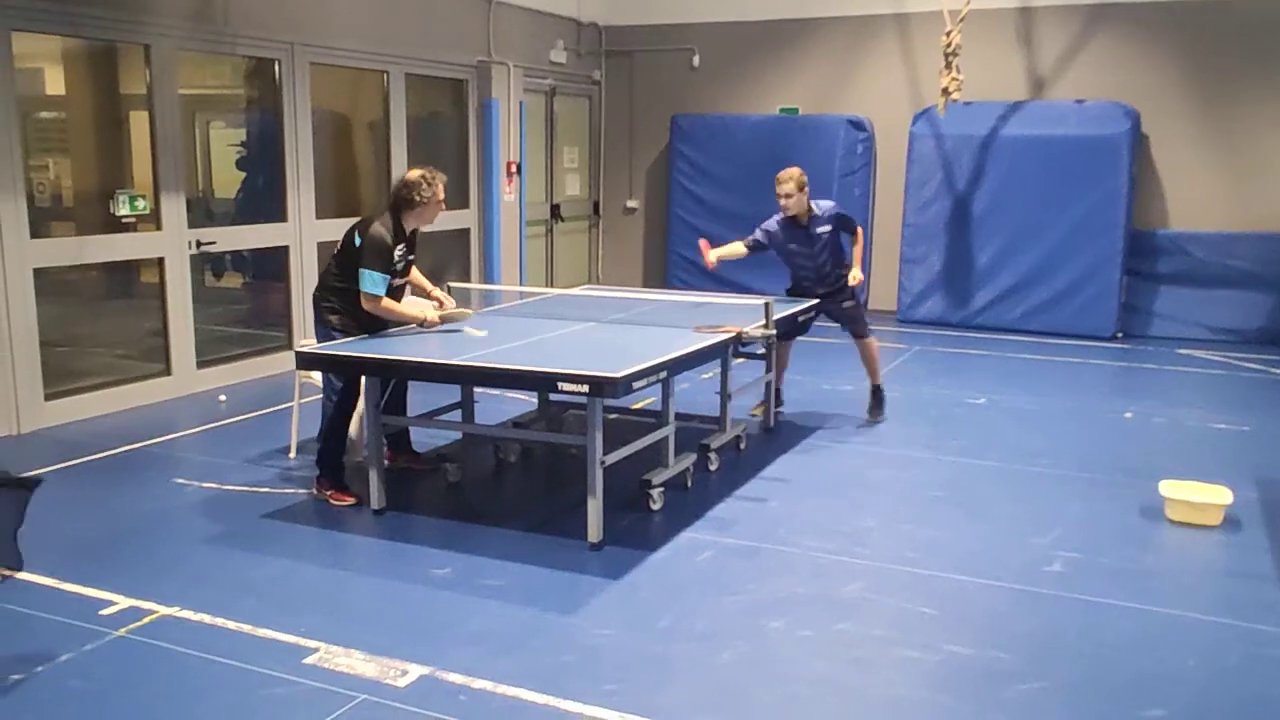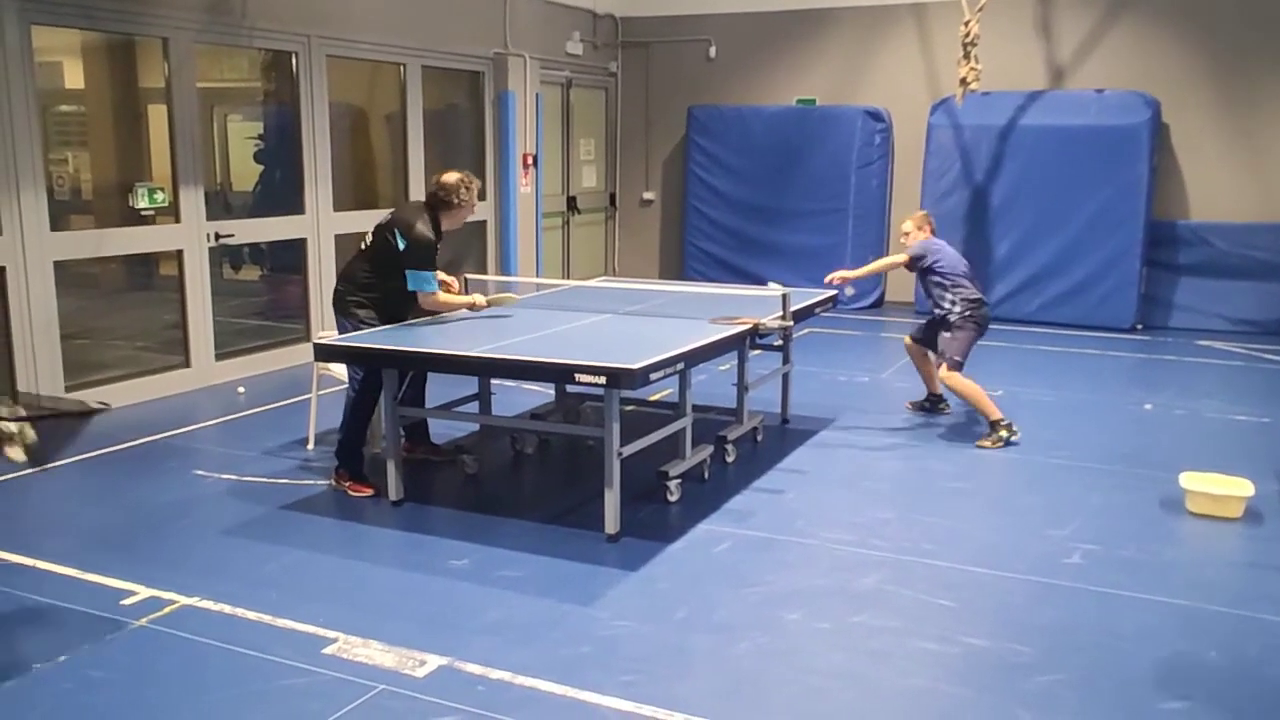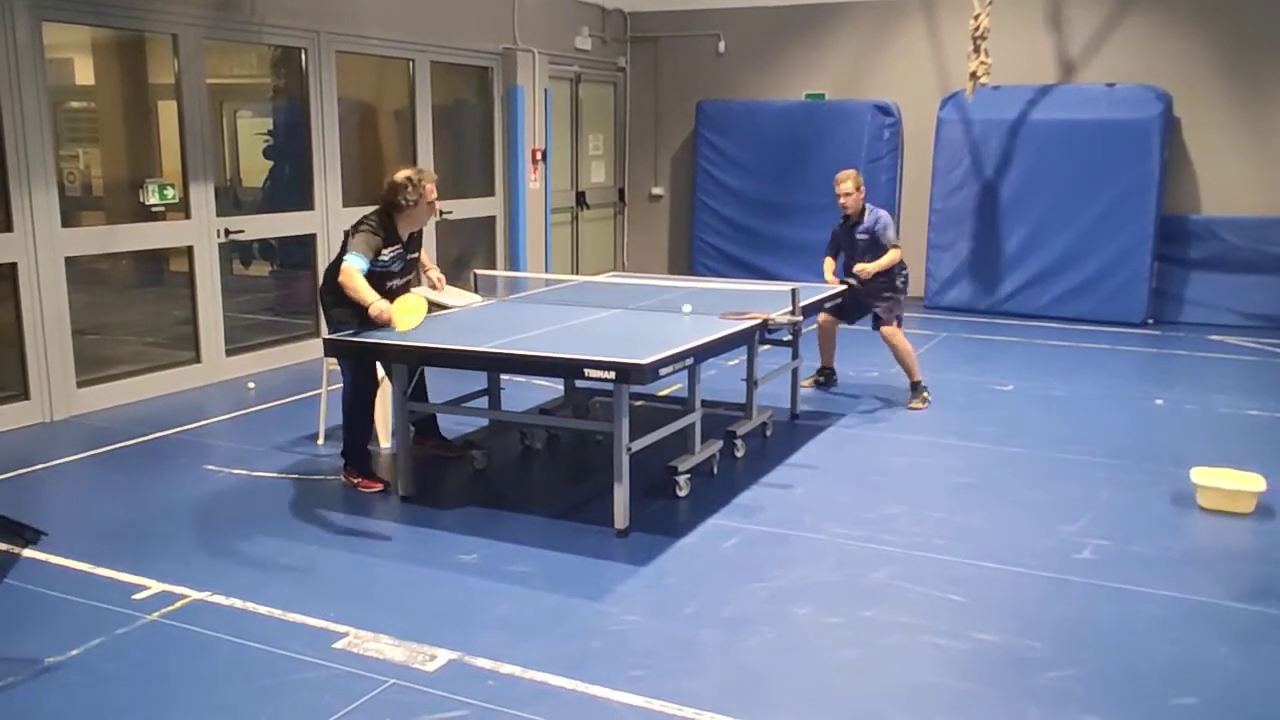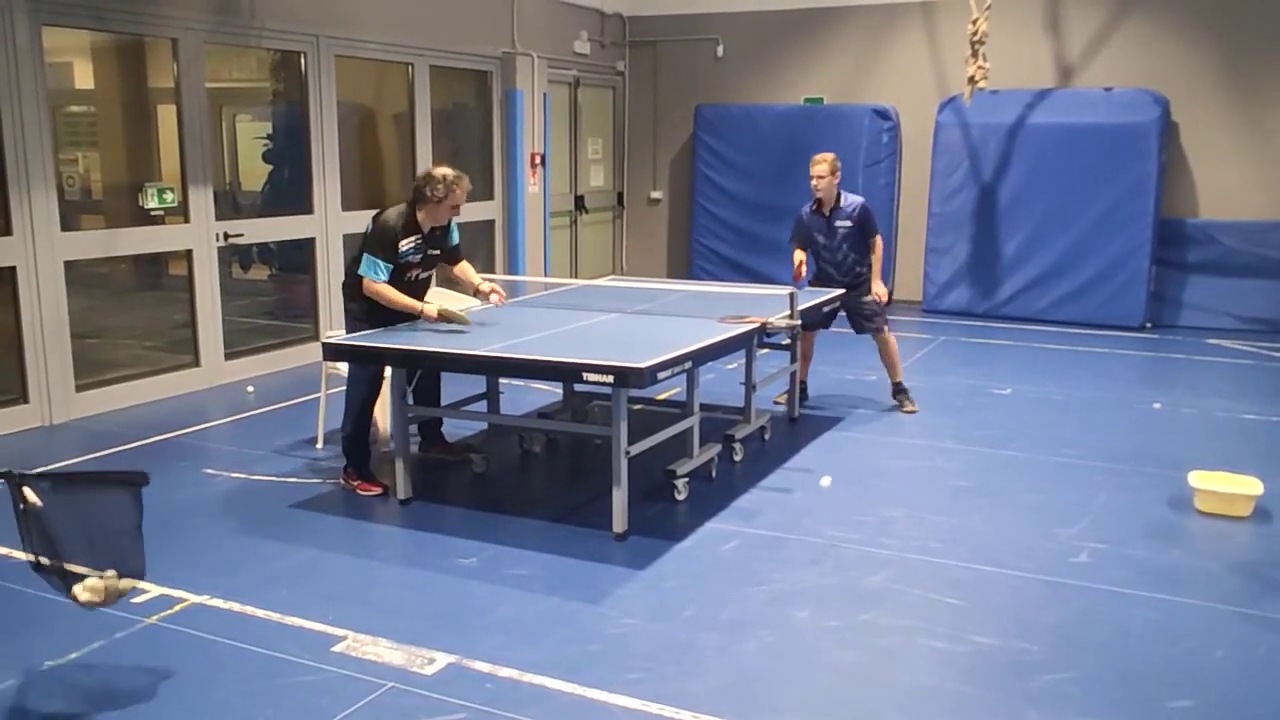
dt=1s
person 1, frame 1
left shoulder: (407, 228)
right shoulder: (379, 235)
right elbow: (372, 301)
left wrist: (431, 291)
right wrist: (422, 317)
left hip: (371, 317)
right hip: (339, 316)
left knee: (395, 378)
right knee: (343, 393)
left ankle: (398, 449)
right ankle: (328, 478)
person 1, frame 2
left shoulder: (422, 214)
right shoulder: (420, 234)
right elbow: (429, 300)
left wrist: (436, 275)
right wrist: (470, 301)
left hip: (389, 303)
right hip: (360, 305)
left knee: (413, 367)
right knee: (367, 383)
left ankle: (416, 440)
right ankle: (347, 469)
person 1, frame 3
left shoulder: (413, 226)
right shoulder: (370, 232)
right elbow: (347, 275)
left wrist: (428, 268)
right wrist: (374, 302)
left hip: (387, 306)
right hip: (348, 309)
right knee: (362, 382)
left ankle: (426, 433)
right ankle: (355, 465)
person 1, frame 4
left shoulder: (445, 226)
right shoulder: (389, 225)
left elbow: (456, 262)
right elbow: (372, 286)
left wrist: (480, 285)
right wrist: (421, 309)
left hip: (409, 308)
right hip: (368, 309)
left knee: (427, 368)
right knee: (366, 382)
left ankle: (432, 439)
right ankle: (355, 467)
person 2, frame 1
left shoulder: (830, 212)
right shoulder: (775, 227)
left elbow: (856, 232)
right elbow: (744, 247)
left wrist: (856, 267)
right wrist: (715, 254)
left hip: (838, 288)
right hip: (802, 292)
left knee: (863, 338)
right knee: (782, 340)
left ankle: (876, 391)
right ankle: (774, 395)
person 2, frame 2
left shoulder: (927, 247)
right shoulder: (940, 252)
left elbow: (896, 260)
left wrist: (853, 274)
left hip: (965, 316)
right hip: (952, 315)
left knee: (947, 373)
right knee: (913, 343)
left ankle: (1001, 425)
right ankle: (936, 399)
person 2, frame 3
left shoulder: (879, 219)
right shoulder: (841, 227)
left elbow: (895, 253)
right elbow: (831, 256)
left wrist: (872, 267)
right wrist: (829, 274)
left hip: (888, 285)
right hip: (858, 284)
left knee: (889, 331)
right knee: (825, 320)
left ankle: (918, 387)
right ankle: (827, 372)
person 2, frame 4
left shoulder: (857, 207)
right shoulder: (807, 214)
left elbow: (875, 242)
right elbow: (800, 246)
left wrist: (877, 280)
right wrist: (800, 260)
left hip: (859, 283)
right hip: (824, 283)
left knee: (882, 333)
right knee: (805, 331)
left ankle: (899, 389)
right ankle: (800, 388)
